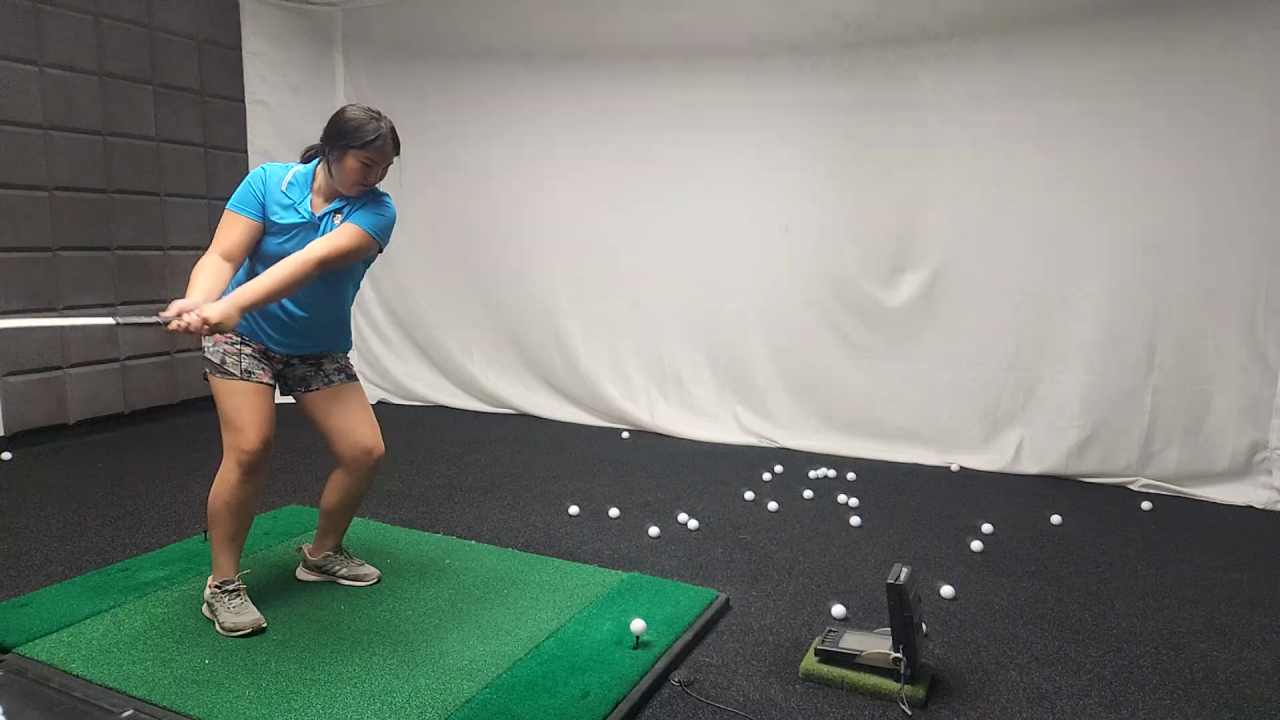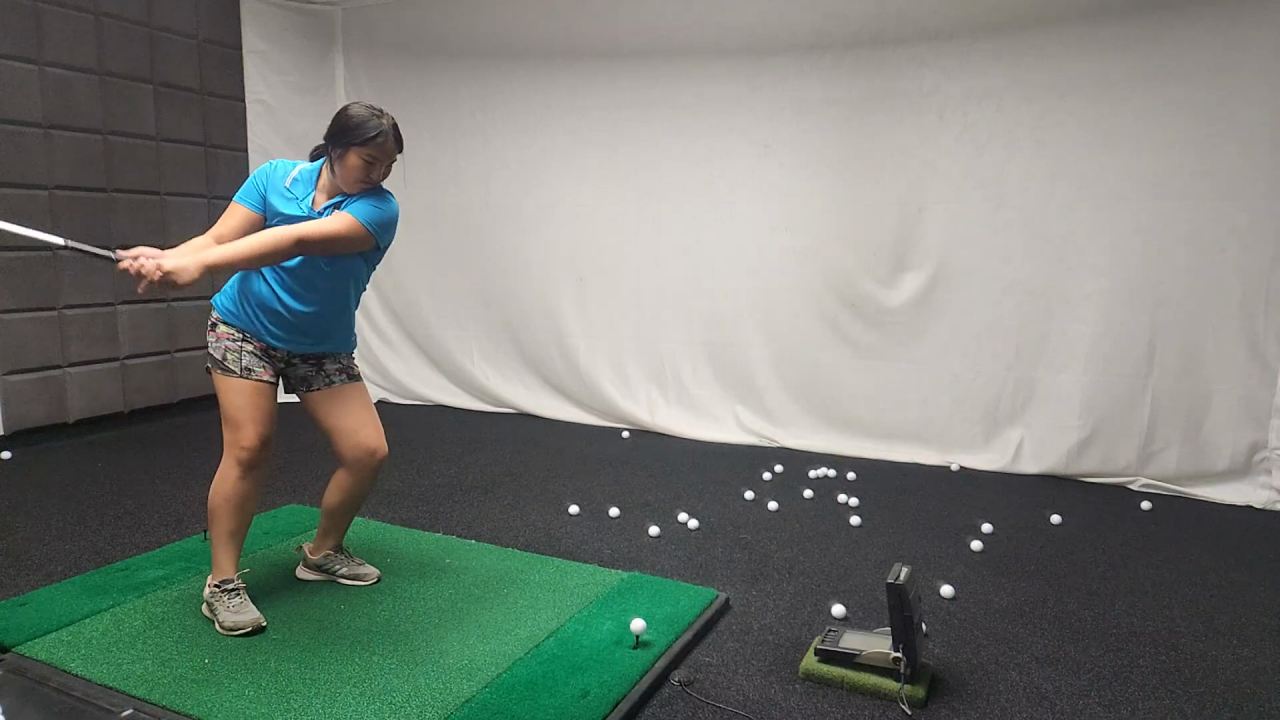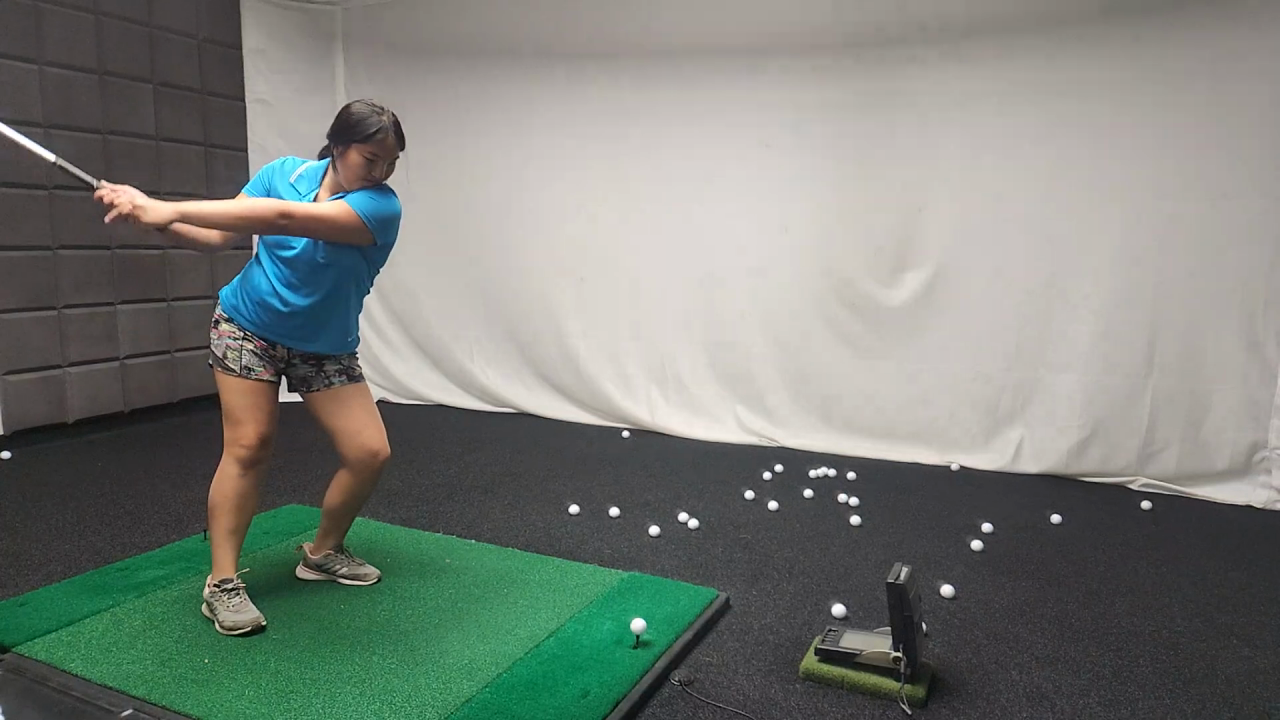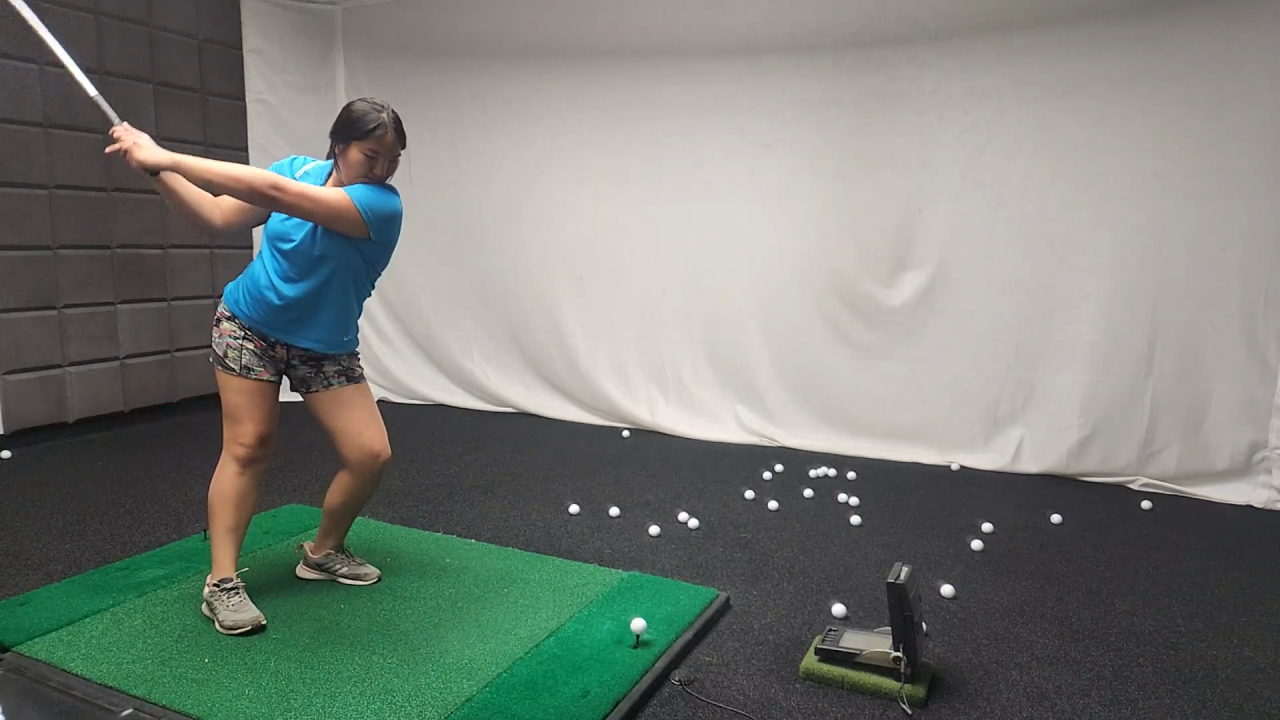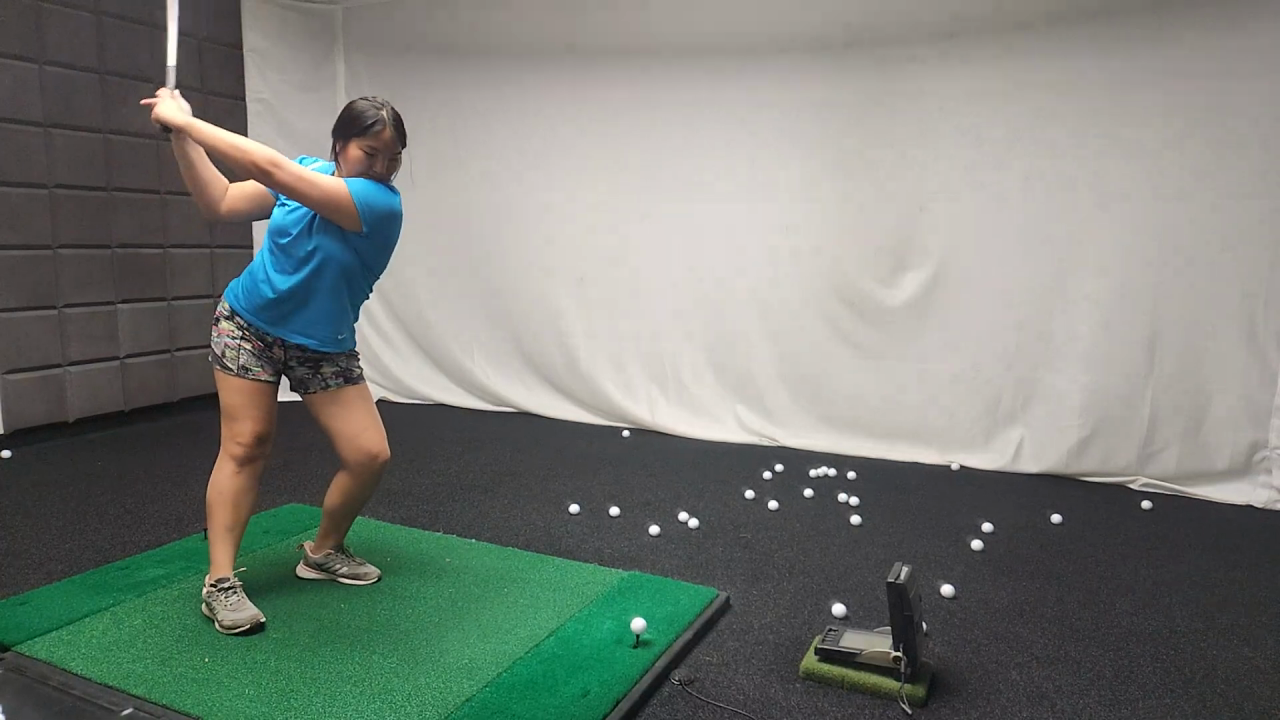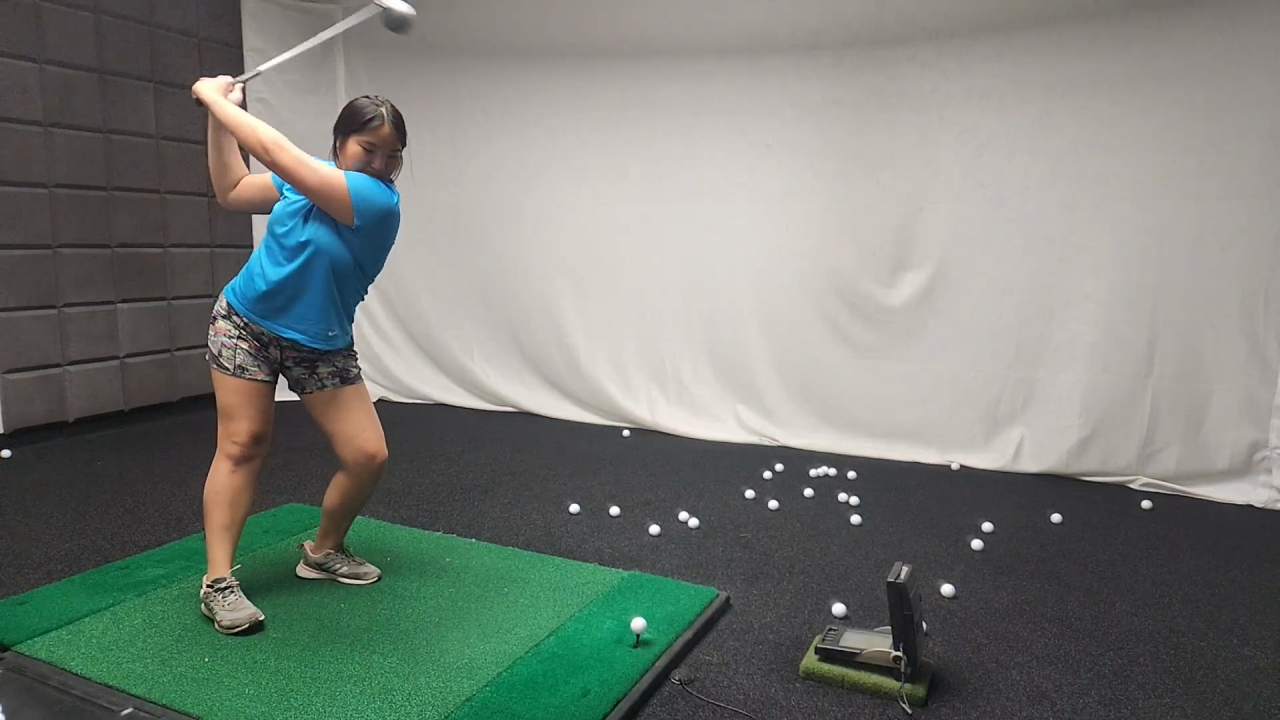
dt=0.5s
person 1, frame 1
left shoulder: (376, 211)
right shoulder: (267, 181)
left elbow: (313, 261)
right elbow: (223, 256)
left wrist: (230, 305)
right wrist: (198, 301)
left hip: (321, 349)
right hip: (245, 337)
left knee: (365, 451)
right knee: (249, 449)
left ankle: (322, 553)
right ankle: (222, 584)
person 1, frame 2
left shoulder: (380, 209)
right shoulder: (275, 176)
left elbow: (298, 240)
right elbow: (217, 239)
left wrist: (198, 266)
right wrist: (164, 256)
left hip: (323, 347)
right hip: (246, 328)
left knee: (368, 451)
right knee: (248, 448)
left ankle: (322, 552)
right ankle: (222, 583)
person 1, frame 3
left shoulder: (382, 206)
right shoulder: (285, 171)
left elbow: (282, 218)
right elbow: (216, 234)
left wrist: (169, 209)
right wrist: (155, 215)
left hip: (325, 347)
right hip: (248, 326)
left knee: (370, 453)
right knee: (248, 447)
left ankle: (323, 552)
right ankle: (222, 582)
person 1, frame 4
left shoulder: (383, 206)
right shoulder: (298, 168)
left elbow: (272, 191)
right elbow: (217, 216)
left wrist: (166, 157)
right wrist: (157, 169)
left hip: (326, 346)
right hip: (248, 325)
left knee: (371, 454)
right knee: (248, 446)
left ankle: (323, 552)
right ankle: (221, 582)
person 1, frame 5
left shoulder: (382, 203)
right shoulder: (306, 170)
left elbow: (271, 167)
right elbow: (220, 203)
left wrist: (183, 119)
right wrist: (180, 134)
left hip: (325, 346)
right hip: (247, 324)
left knee: (370, 455)
right knee: (245, 445)
left ankle: (323, 551)
right ankle: (220, 582)
person 1, frame 6
left shoulder: (380, 203)
right shoulder: (307, 175)
left elbow: (273, 150)
right elbow: (231, 191)
left wrist: (213, 97)
right wrist: (218, 112)
left hip: (322, 345)
right hip: (245, 322)
left knee: (368, 455)
right knee: (242, 445)
left ankle: (323, 551)
right ankle: (218, 581)
